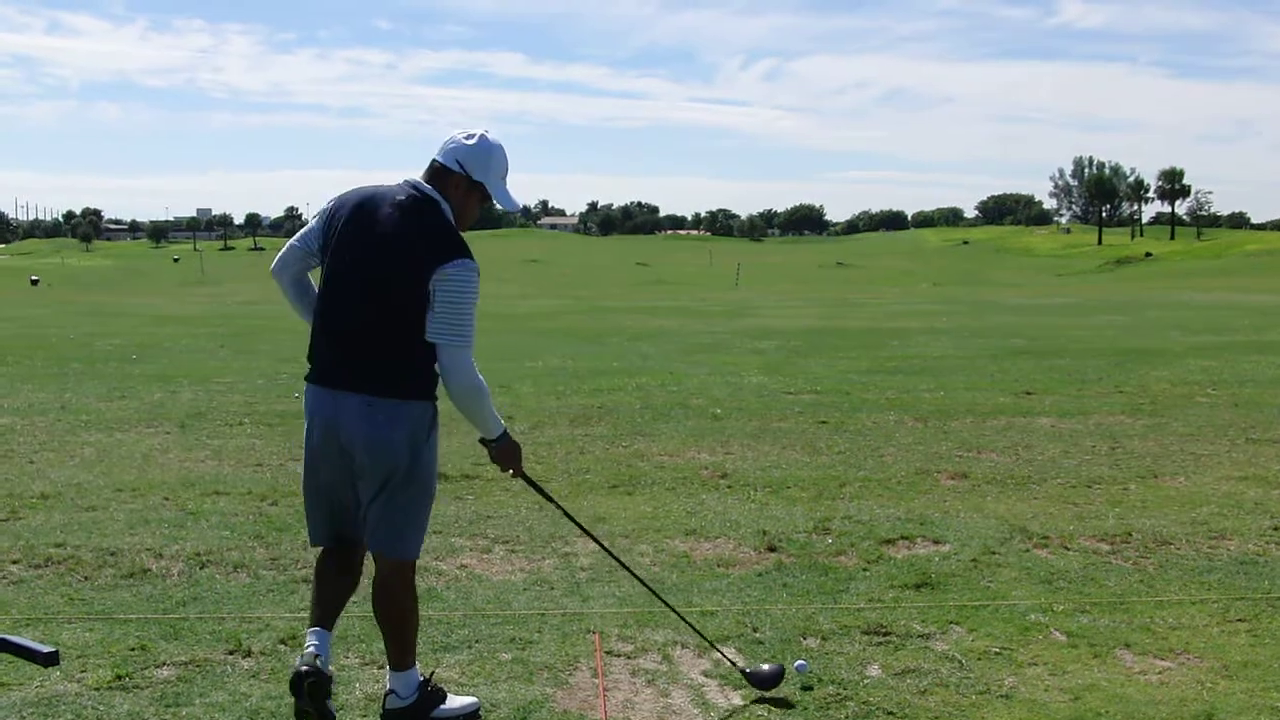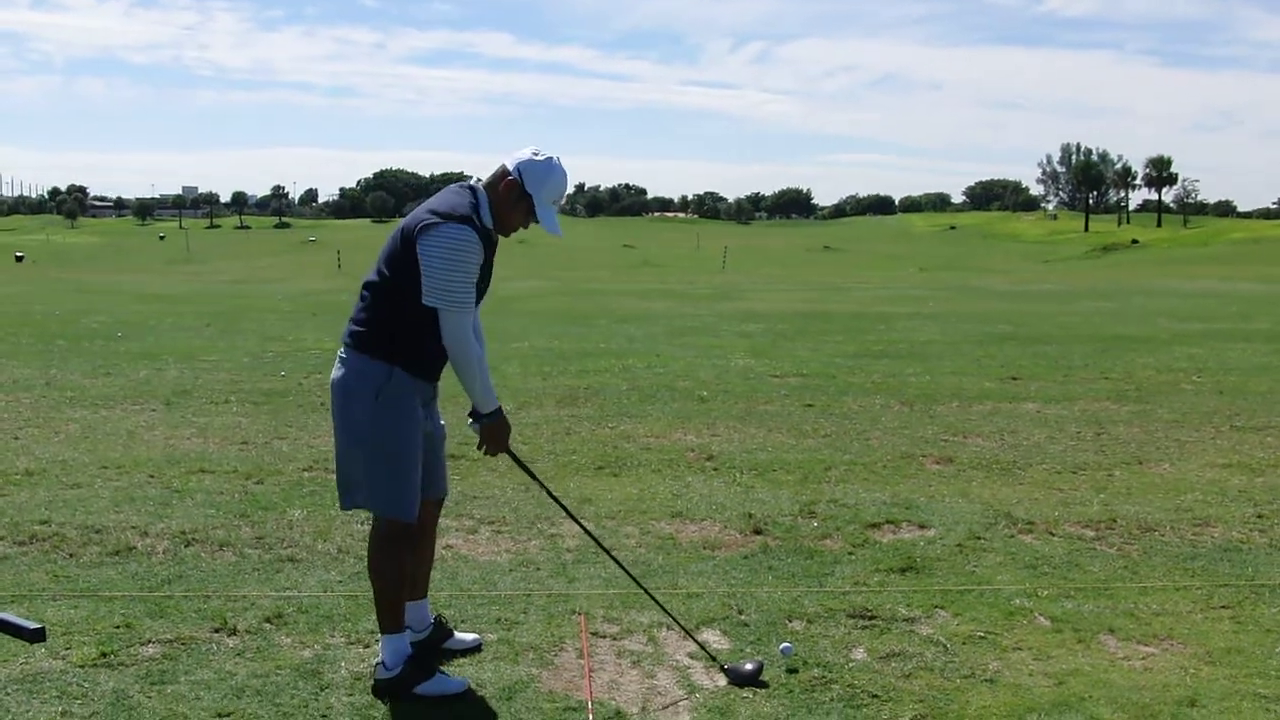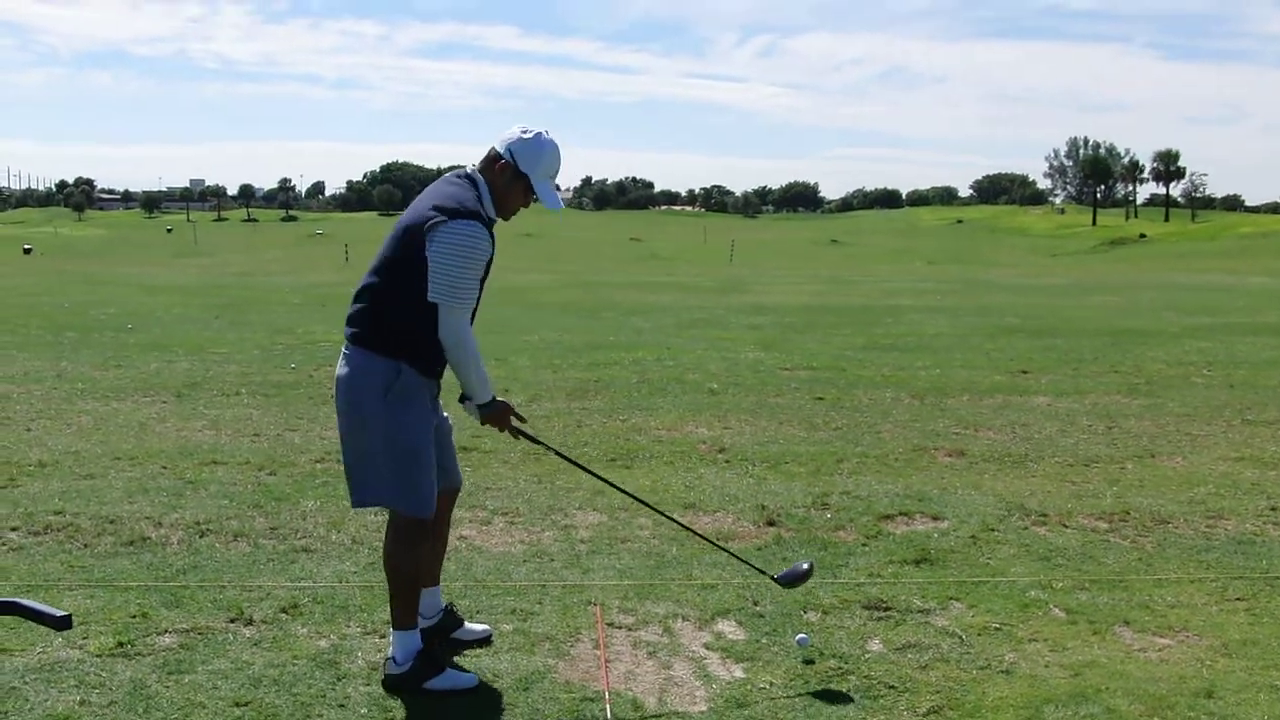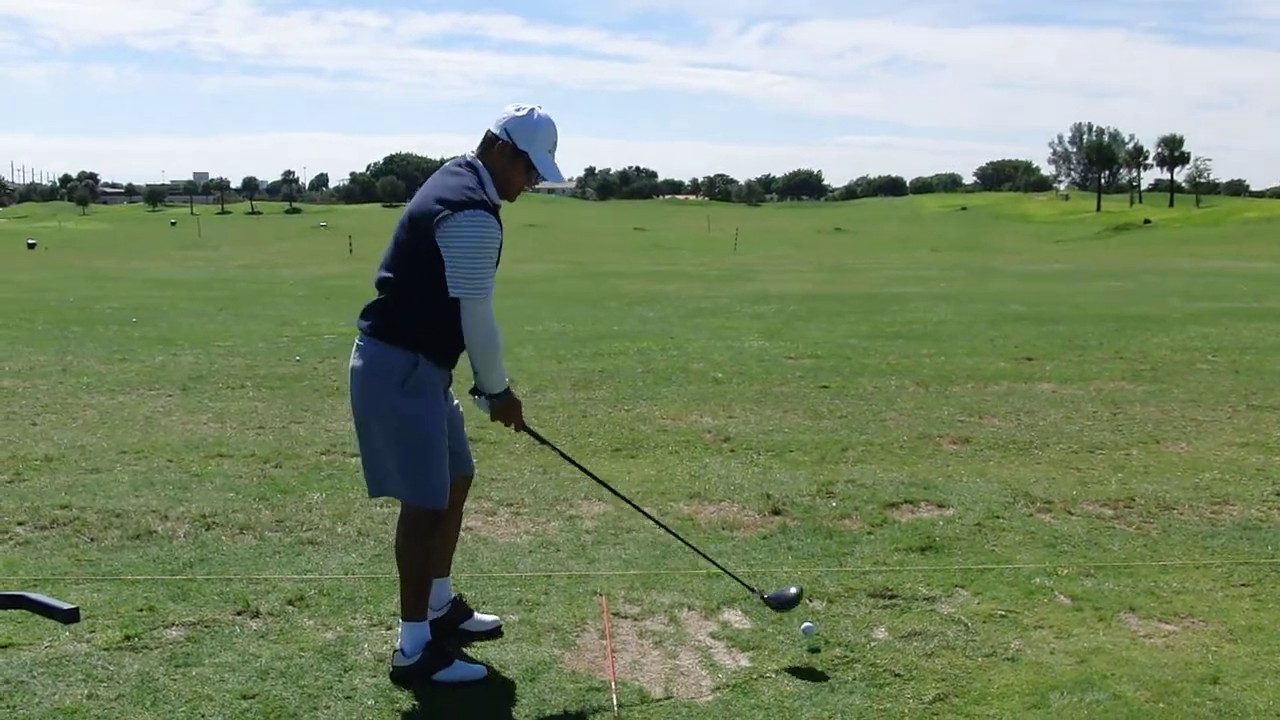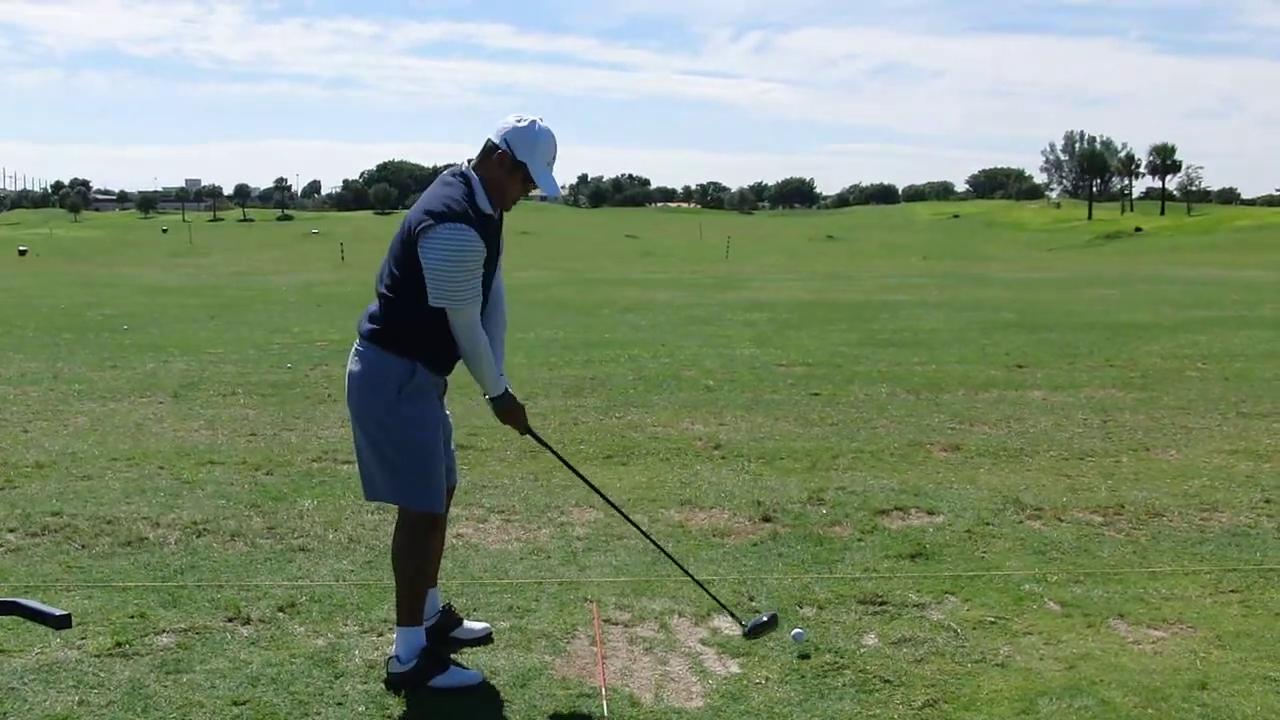
dt=1s
person 1, frame 1
left shoulder: (350, 203)
right shoulder: (452, 257)
left elbow: (286, 269)
right elbow: (457, 371)
right wrist: (496, 435)
left hip: (326, 398)
right hip: (395, 414)
left knee: (344, 539)
right knee: (394, 556)
left ankle: (315, 656)
person 1, frame 2
left shoulder: (472, 222)
right shoulder: (455, 232)
left elbow: (466, 324)
right elbow: (456, 336)
left wrist: (485, 405)
right wrist: (489, 411)
left hip: (408, 378)
right hip: (378, 379)
left knee: (426, 504)
right knee: (396, 517)
left ankle: (419, 626)
right ankle: (395, 663)
person 1, frame 3
left shoulder: (457, 196)
right shoulder: (465, 225)
right elbow: (453, 331)
left wrist: (475, 393)
right wrist: (485, 400)
left hip: (406, 370)
right hip: (384, 375)
left knee: (442, 493)
right knee: (412, 511)
left ankle: (430, 614)
right ankle: (406, 657)
person 1, frame 4
left shoulder: (464, 186)
right shoulder: (469, 212)
left elbow: (472, 308)
right elbow: (476, 320)
left wrist: (489, 385)
right wrist: (497, 390)
left hip: (419, 364)
right hip: (398, 367)
left knee: (454, 484)
right knee: (426, 502)
left ankle: (439, 605)
right ankle: (414, 649)
person 1, frame 5
left shoulder: (480, 205)
right shoulder: (454, 225)
left elbow: (492, 298)
right elbow: (465, 326)
left wrist: (499, 383)
right wrist: (498, 393)
left hip: (414, 371)
right hip: (393, 374)
left knee: (437, 496)
right knee: (421, 508)
left ankle: (429, 614)
right ankle: (409, 655)
